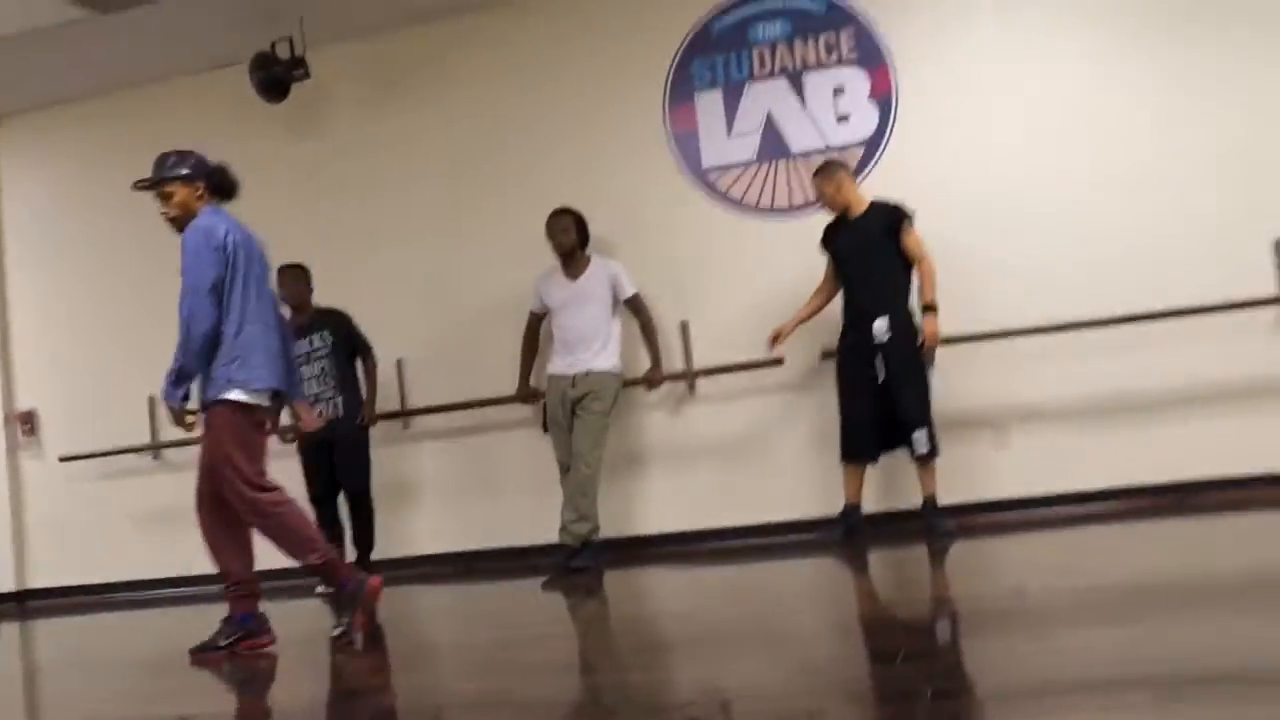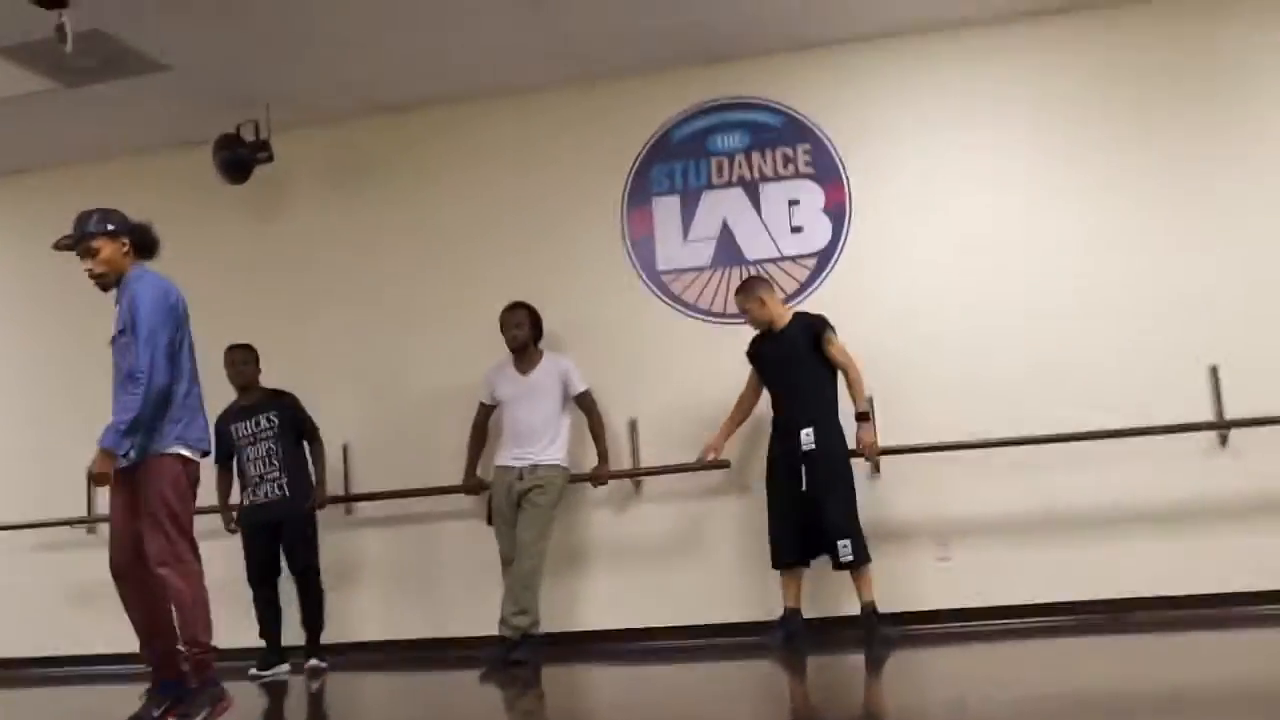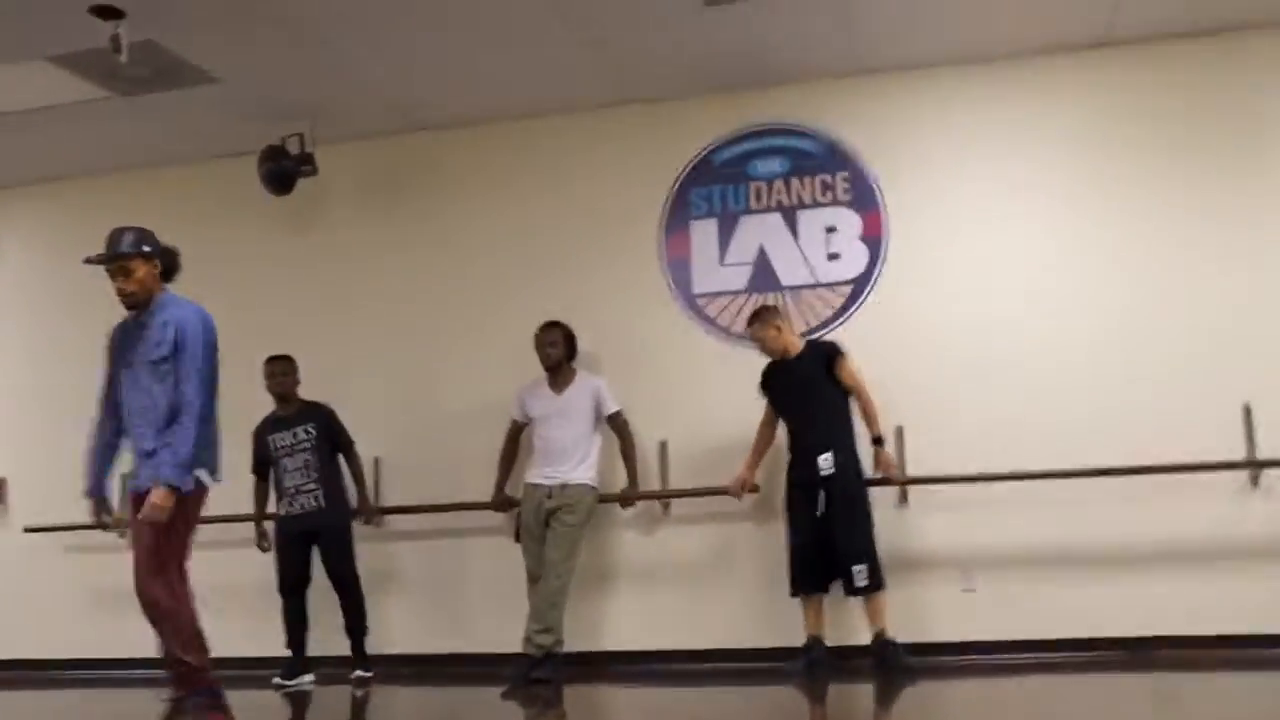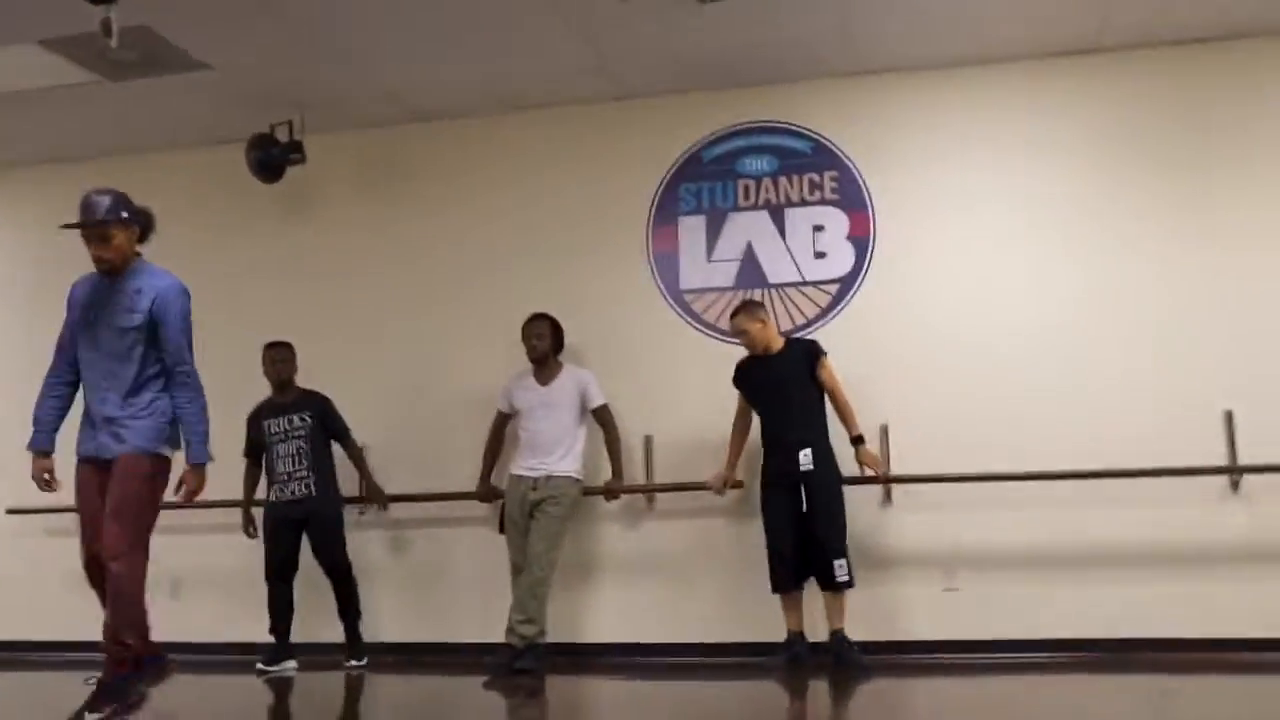
dt=0.2s
person 1, frame 1
left shoulder: (202, 233)
right shoulder: (242, 236)
left elbow: (200, 321)
right elbow: (276, 322)
left wrist: (175, 388)
right wrist: (296, 396)
left hip: (232, 383)
right hip: (256, 381)
left knee: (252, 493)
right knee: (215, 502)
left ankle: (348, 583)
right ankle: (244, 616)
person 1, frame 2
left shoulder: (149, 292)
right shoulder: (134, 298)
left elbow: (154, 379)
left wrist: (111, 444)
left hip: (165, 444)
right hip: (140, 450)
left knee: (169, 556)
right knee: (127, 563)
left ankle: (202, 679)
right ankle: (168, 678)
person 1, frame 3
left shoulder: (188, 321)
right shoulder: (121, 335)
left elbow: (195, 410)
right elbow: (111, 415)
left wrist: (170, 482)
right wrist: (97, 483)
left hip: (179, 475)
right hip: (147, 477)
left knee: (159, 579)
right knee: (151, 585)
person 1, frame 4
left shoulder: (164, 292)
right shoulder: (83, 293)
left elbow: (183, 378)
right elbow: (63, 374)
left wrist: (197, 456)
right wrist: (41, 443)
left hip: (139, 443)
right hip: (94, 445)
left knee: (120, 555)
right knee: (95, 557)
left ankle: (122, 673)
right ankle: (145, 658)
person 2, frame 1
left shoulder: (890, 216)
right shoulder: (833, 234)
left elbow: (923, 263)
right elbow: (829, 286)
left wrist: (930, 313)
right wrist: (792, 323)
left hip: (897, 333)
right hip: (855, 338)
left knee: (913, 418)
right knee: (855, 424)
left ankle: (931, 507)
right ankle: (851, 512)
person 2, frame 2
left shoulder: (813, 327)
right shoulder: (760, 347)
left elbow: (850, 370)
right elbow: (750, 396)
left wrist: (864, 422)
right wrist: (721, 437)
left hip: (824, 442)
right hip: (783, 447)
left knee: (841, 525)
right knee: (785, 532)
left ankle: (870, 613)
right ankle: (791, 618)
person 2, frame 3
left shoulder: (825, 354)
right shoulder: (772, 375)
left elbow: (860, 393)
right elbow: (768, 425)
left wrist: (879, 445)
right wrist: (748, 470)
left hip: (840, 467)
right hip: (801, 474)
left knee: (857, 549)
right knee: (806, 557)
left ankle: (883, 642)
right ankle: (814, 645)
person 2, frame 4
left shoulder: (806, 352)
right shoulder: (746, 371)
left elbow: (836, 396)
right elbow: (743, 420)
left wrist: (859, 444)
right wrist: (729, 469)
left hip: (817, 465)
right hip: (777, 472)
left knee: (830, 547)
right knee: (783, 555)
left ankle: (838, 637)
right ankle: (795, 640)
person 3, frame 1
left shoulder: (609, 271)
right shoulder: (545, 281)
left elbow: (642, 314)
right elbow: (532, 331)
left wrist: (656, 365)
right wrist: (523, 382)
left hip: (600, 376)
right hip: (558, 379)
left knee: (585, 460)
right knee: (568, 464)
left ankle: (573, 542)
right ankle: (584, 542)
person 3, frame 2
left shoulder: (561, 367)
right shoulder: (496, 375)
left elbow: (591, 411)
right elbow: (481, 423)
left wrist: (603, 461)
right wrist: (470, 472)
left hip: (546, 470)
right hip: (505, 471)
left knee: (528, 553)
right knee: (510, 556)
left ankle: (513, 635)
right ankle: (524, 635)
person 3, frame 3
left shoulder: (594, 387)
right shoulder: (529, 393)
left elbow: (622, 432)
right elbow: (512, 439)
left wrist: (632, 483)
right wrist: (499, 489)
left hip: (576, 489)
right hip: (535, 489)
left knee: (555, 572)
right knee: (536, 575)
left ankle: (537, 652)
right ankle: (548, 652)
person 3, frame 4
left shoulder: (580, 379)
right shoulder: (515, 385)
left elbow: (608, 425)
right elbow: (497, 431)
left wrist: (617, 476)
right wrist: (484, 480)
left hip: (561, 481)
right hip: (519, 481)
left knee: (539, 563)
right knee: (520, 565)
left ankle: (519, 642)
right ankle: (531, 643)
person 4, frame 1
left shoulder: (335, 321)
left elbow: (367, 357)
left wrist: (370, 403)
left hip: (348, 423)
right hip: (310, 430)
left knee: (357, 491)
right knee: (322, 498)
left ankle: (363, 563)
person 4, frame 2
left shoulder: (283, 402)
right shoulder: (225, 420)
left elbow: (314, 440)
right elbow: (224, 468)
left wrist: (320, 485)
right wrist: (224, 508)
left hip: (295, 505)
right hip: (254, 512)
left knee: (306, 573)
right knee: (261, 580)
left ankle: (314, 647)
right ankle: (273, 653)
person 4, frame 3
left shoulder: (320, 415)
right shoulder: (263, 431)
left elbow: (350, 453)
right elbow: (262, 479)
left wrist: (364, 498)
right wrist: (258, 523)
left hip: (330, 515)
right hip: (289, 522)
left knee: (346, 582)
right knee: (291, 589)
left ankle: (360, 654)
right ankle: (299, 663)
person 4, frame 4
left shoulder: (317, 403)
right shoulder: (258, 416)
left elbow: (347, 442)
right elbow: (254, 464)
left wrist: (369, 482)
right wrist: (246, 508)
left hip: (322, 503)
right hip: (279, 509)
left knee: (338, 569)
right knee: (278, 575)
left ankle: (354, 638)
right ankle: (282, 648)
